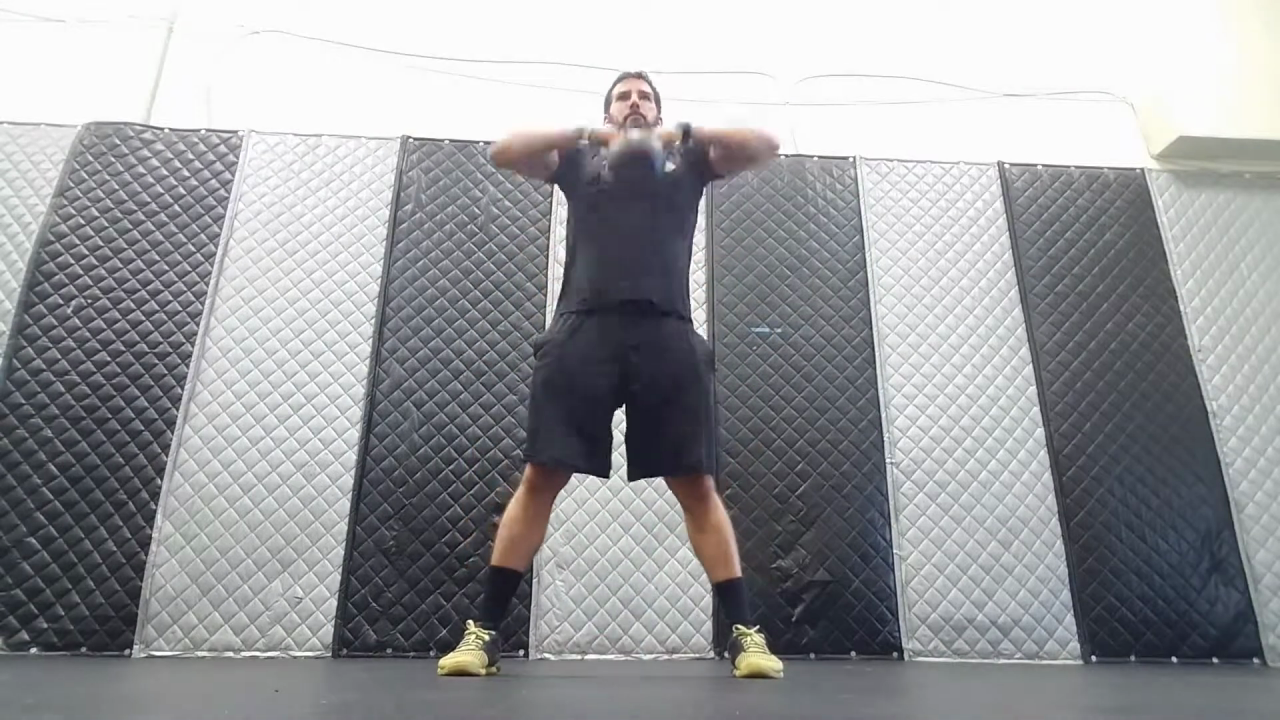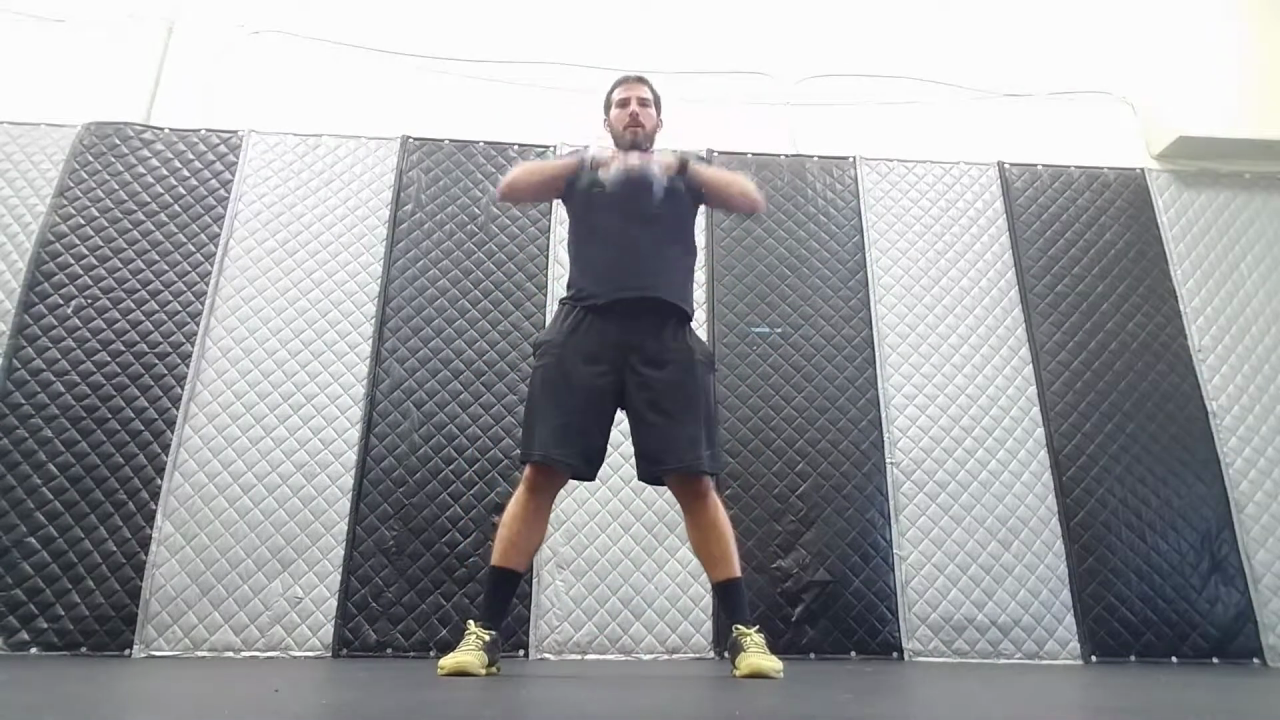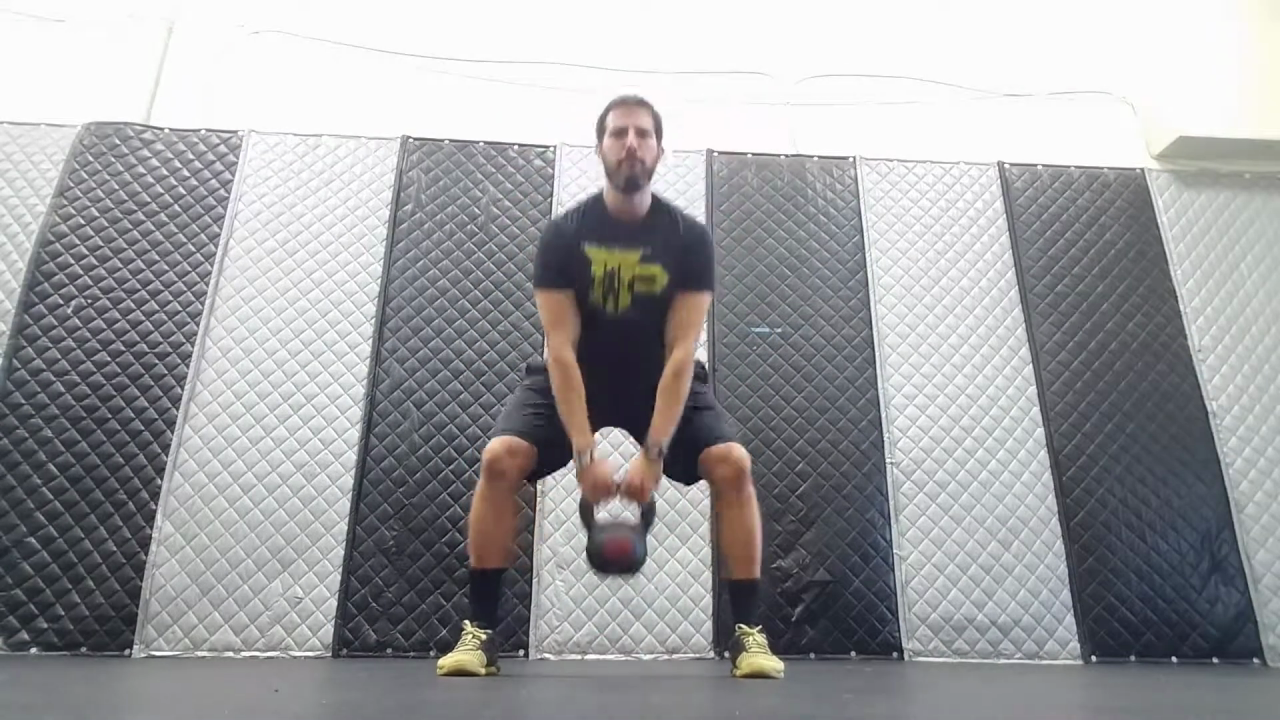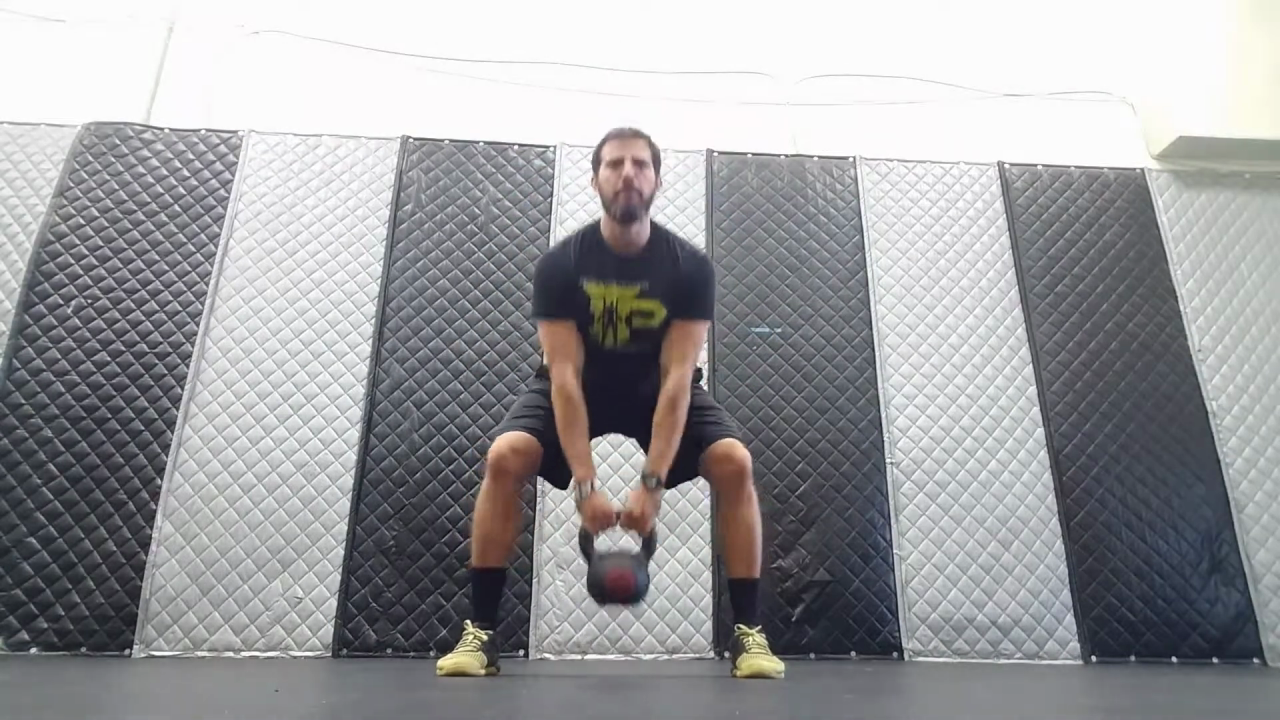
dt=0.4s
person 1, frame 1
left shoulder: (687, 156)
right shoulder: (579, 156)
left elbow: (763, 144)
right elbow: (505, 150)
left wrist: (684, 131)
right wrist: (591, 129)
left hip: (664, 330)
right hip: (585, 328)
left knee: (696, 483)
right knee: (541, 476)
left ankle: (744, 633)
right ankle: (483, 630)
person 1, frame 2
left shoulder: (684, 169)
right shoulder: (581, 166)
left elbow: (751, 199)
right elbow: (511, 186)
left wrist: (680, 164)
right wrist: (588, 160)
left hip: (664, 333)
right hip: (584, 328)
left knee: (694, 483)
right knee: (541, 476)
left ankle: (744, 633)
right ankle: (483, 632)
person 1, frame 3
left shoulder: (691, 239)
right shoulder: (563, 236)
left elbow: (681, 354)
right elbow: (560, 351)
left wrist: (654, 454)
right wrist: (584, 455)
left hip: (659, 382)
right hip: (579, 378)
left knee: (732, 466)
right knee: (501, 459)
left ankle: (747, 631)
right ankle: (480, 630)
person 1, frame 4
left shoulder: (688, 266)
right shoulder: (561, 263)
left elbow: (676, 382)
right elbow: (565, 380)
left wrist: (652, 486)
right wrist: (585, 486)
left hip: (657, 392)
right hip: (580, 390)
left knee: (734, 465)
right knee: (506, 458)
left ankle: (747, 632)
right ankle: (479, 632)
